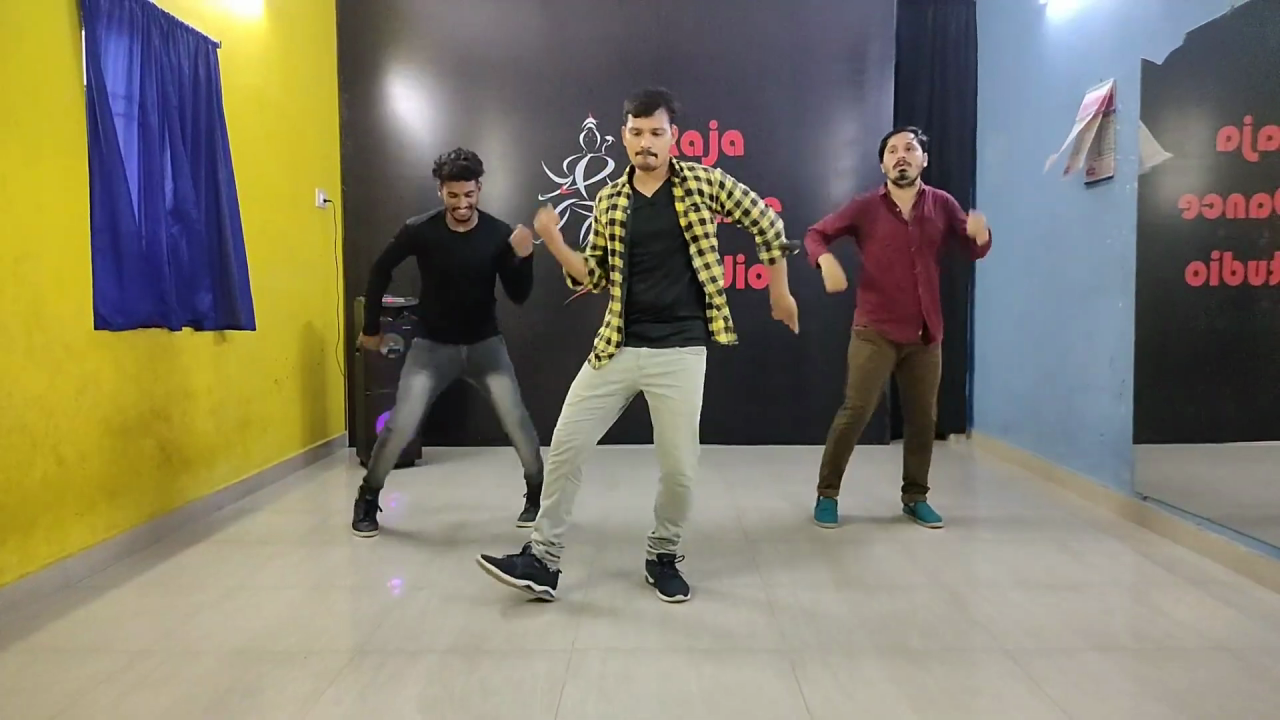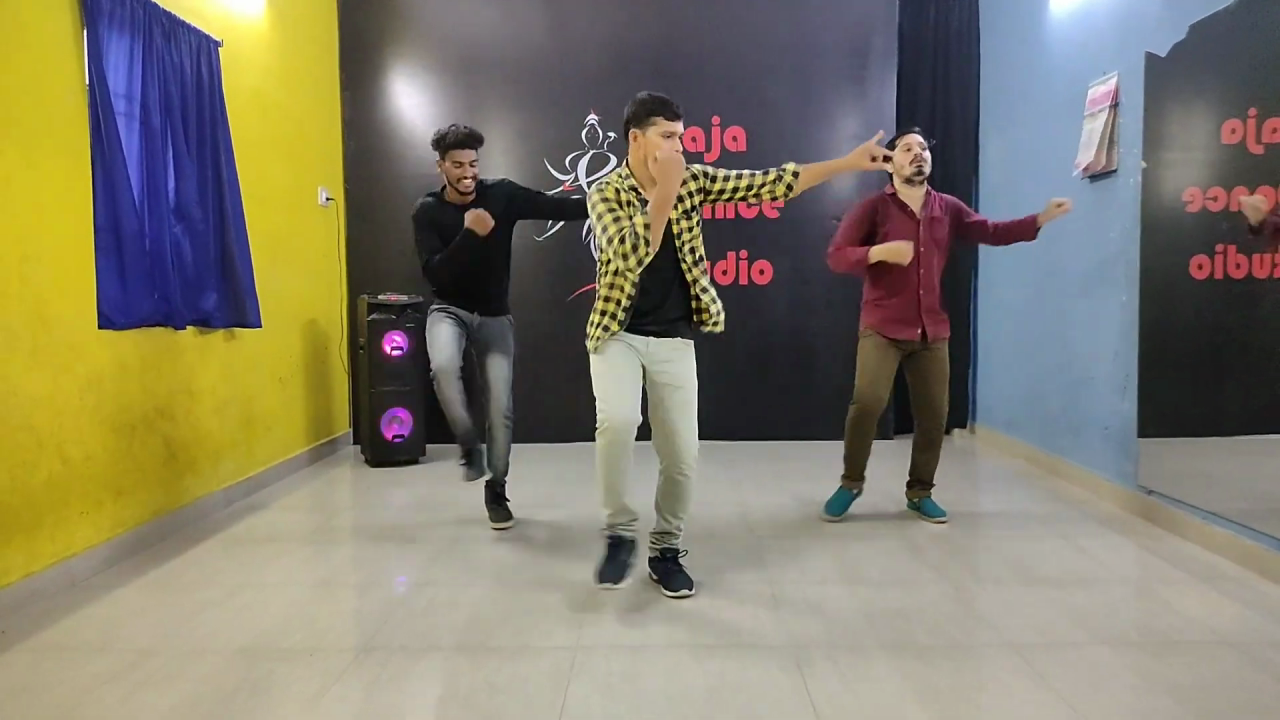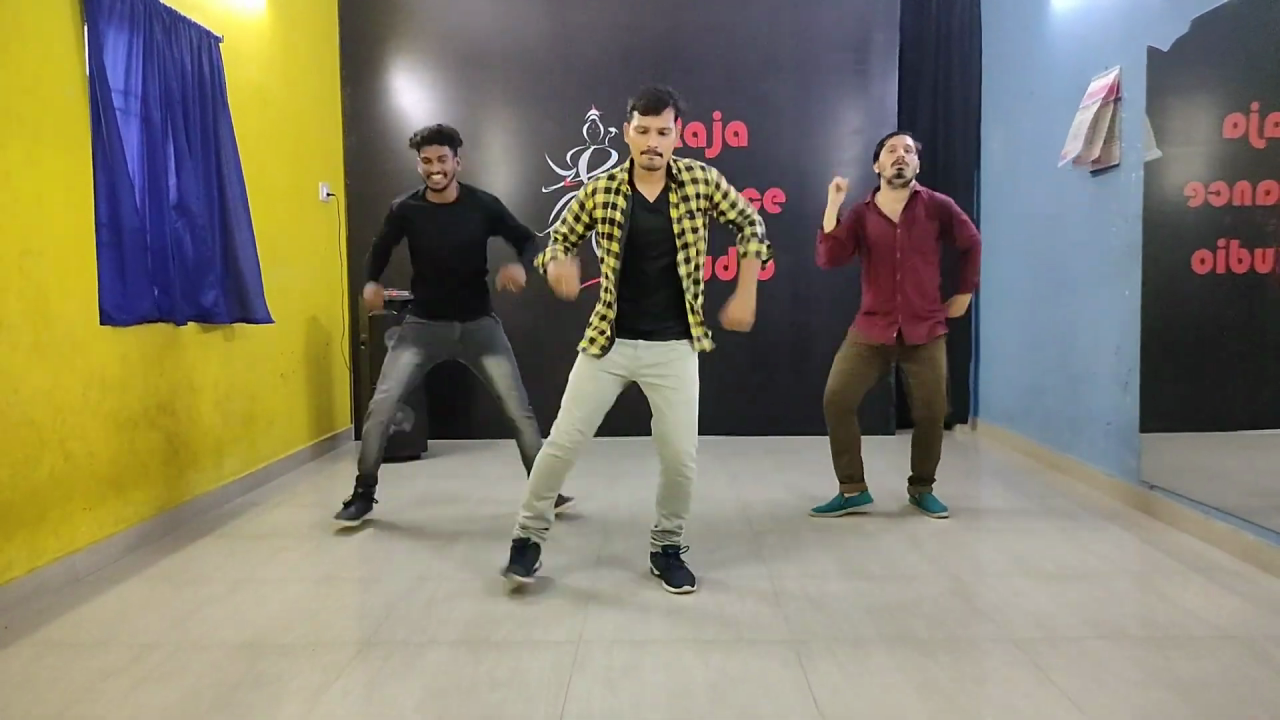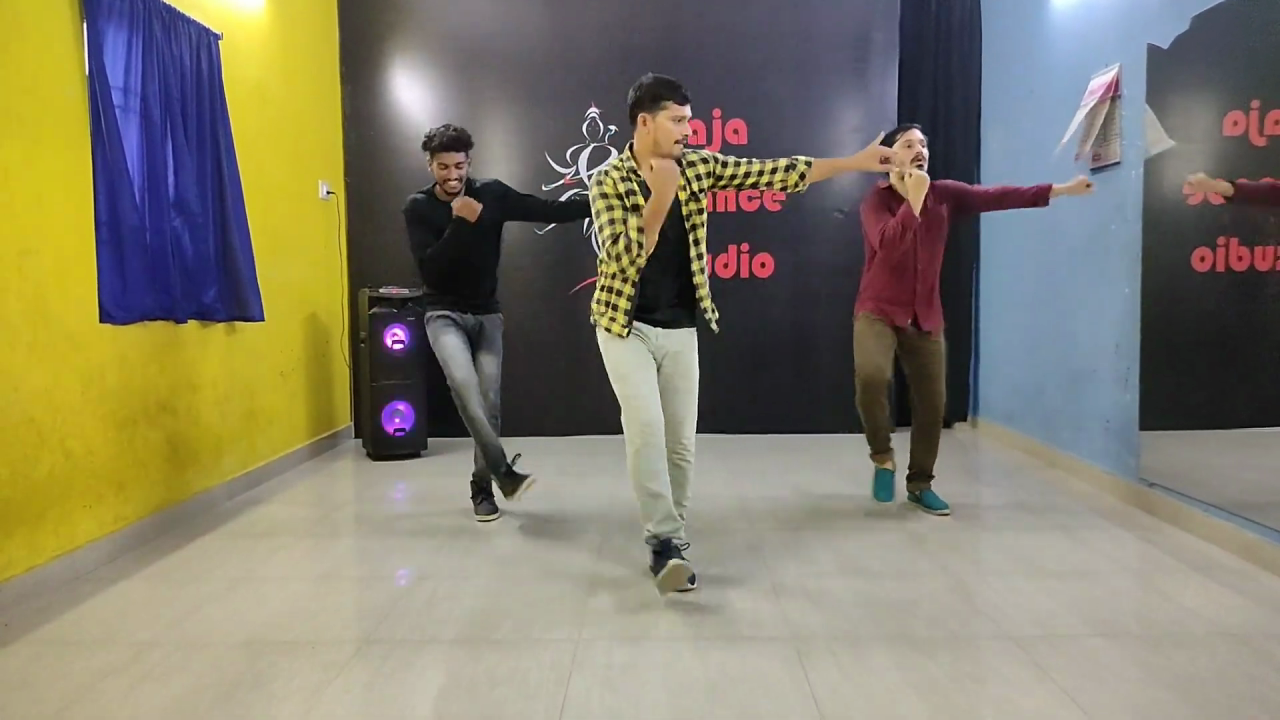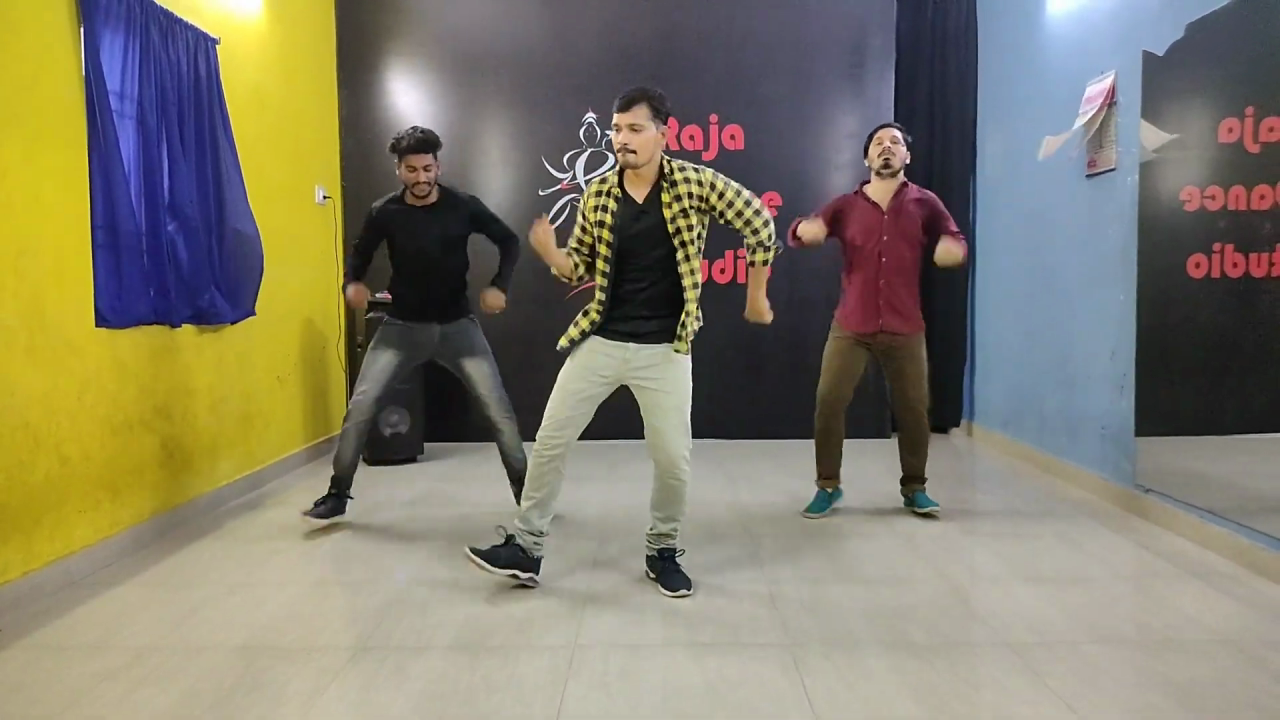
dt=1s
person 1, frame 1
left shoulder: (705, 182)
right shoulder: (610, 201)
left elbow: (766, 222)
right elbow: (592, 278)
left wrist: (780, 288)
right wrist: (553, 242)
left hip: (680, 353)
right hip: (618, 349)
left knee: (679, 468)
right knee: (567, 445)
left ankle: (663, 556)
right ankle: (542, 560)
person 1, frame 2
left shoulder: (696, 181)
right shoulder: (608, 192)
left elbow: (770, 184)
right elbow: (628, 260)
left wrist: (849, 163)
right wrist: (662, 198)
left hip: (676, 342)
right hip: (621, 337)
left knee: (682, 457)
right knee: (617, 423)
left ankle: (666, 550)
right ankle: (620, 533)
person 1, frame 3
left shoulder: (701, 182)
right shoulder: (601, 190)
left elbow: (752, 226)
right elbow: (560, 240)
left wrist: (745, 295)
right wrist: (557, 266)
left hip: (675, 347)
right hip: (609, 342)
left knee: (680, 457)
right knee: (565, 442)
left ankle: (666, 547)
right ankle: (527, 539)
person 1, frame 4
left shoulder: (698, 166)
right shoulder: (608, 182)
left elbow: (772, 173)
right elbow: (625, 259)
left wrist: (855, 163)
right wrist: (660, 199)
left hip: (679, 330)
right hip: (626, 326)
left knee: (680, 444)
right knee: (645, 427)
left ankle: (668, 539)
right ankle: (662, 545)
person 1, frame 5
left shoulder: (696, 183)
right shoulder: (597, 195)
left elbow: (758, 220)
right elbow: (582, 270)
left wrist: (757, 295)
right wrist: (551, 254)
left hip: (665, 348)
right hip: (600, 342)
left knee: (673, 458)
right knee: (551, 439)
left ankle: (662, 550)
right ankle: (522, 545)
person 2, frame 1
left shoulder: (498, 234)
right shoulder: (419, 230)
left elbow: (519, 296)
right elbow: (381, 270)
left wrist: (524, 258)
right wrist: (371, 326)
left hip: (484, 344)
right hip: (432, 345)
left knee: (517, 422)
right knee: (401, 426)
left ankle: (538, 496)
right ankle: (368, 501)
person 2, frame 2
left shoulder: (506, 195)
right shoulder: (428, 210)
left elbow: (559, 207)
right elbow: (434, 273)
right wrist: (468, 234)
left hip: (495, 317)
right hip: (450, 309)
left knee: (500, 410)
right knee: (444, 368)
left ankle: (496, 490)
right ankle: (470, 447)
person 2, frame 3
left shoulder: (485, 206)
right shoulder: (405, 210)
left elbow: (525, 239)
right elbow: (380, 251)
left wrist: (520, 266)
right wrist: (372, 283)
left hip: (478, 324)
right hip: (424, 324)
left knee: (517, 405)
right knee: (382, 404)
right ankle: (363, 493)
person 2, frame 4
left shoulder: (493, 194)
right shoulder: (418, 207)
left elbow: (546, 211)
right elbow: (429, 266)
right wrist: (460, 223)
left hip: (486, 314)
right hip: (444, 313)
left knee: (489, 401)
right knee: (465, 384)
left ankle: (482, 485)
right ankle: (505, 471)
person 2, frame 5
left shoulder: (464, 206)
right shoulder: (384, 213)
left elbow: (510, 242)
right elbow: (360, 253)
left wrist: (499, 286)
right wrist: (353, 283)
left hip: (457, 325)
right hip: (403, 325)
left knee: (498, 406)
right knee: (361, 404)
left ankle: (523, 486)
right ankle: (337, 493)
person 3, frame 1
left shoulder: (942, 204)
right shoulder: (866, 207)
left elbow: (975, 249)
right elbow: (816, 235)
left wrist: (980, 232)
right wrist: (825, 260)
left hip: (926, 331)
right hip: (876, 330)
left knee: (922, 418)
right knee: (856, 409)
left ankle: (915, 497)
right ankle: (827, 494)
person 3, frame 2
left shoulder: (947, 208)
right shoulder: (873, 208)
left elbow: (992, 232)
right elbow: (837, 255)
left wrist: (1041, 219)
right wrist: (878, 252)
left hip: (931, 330)
right hip: (882, 328)
left knee: (933, 415)
right knee: (867, 401)
left ankle: (919, 492)
right ankle: (851, 483)
person 3, frame 3
left shoulder: (938, 207)
right shoulder: (860, 215)
left elbow: (970, 245)
right elbow: (829, 261)
left wrist: (964, 292)
right wrist: (832, 209)
left hip: (925, 333)
right hip: (870, 330)
left knee: (931, 414)
right knee: (836, 400)
left ankle: (922, 488)
right ankle: (853, 491)
person 3, frame 4
left shoulder: (949, 194)
right shoulder: (875, 200)
left elbow: (999, 196)
right elbow: (889, 246)
left wrist: (1060, 189)
right wrist: (915, 199)
left hip: (924, 319)
right hip: (877, 314)
left knee: (932, 405)
right knee: (872, 376)
left ankle: (920, 483)
right ankle: (883, 458)
person 3, frame 5
left shoulder: (924, 203)
right shoulder: (846, 204)
left elbow: (957, 240)
right elbow: (800, 231)
left wrist: (955, 249)
right wrist: (805, 229)
left hip: (904, 328)
right hip: (851, 325)
left knee: (913, 408)
right knee: (830, 400)
left ankle: (914, 488)
right ankle: (828, 485)
